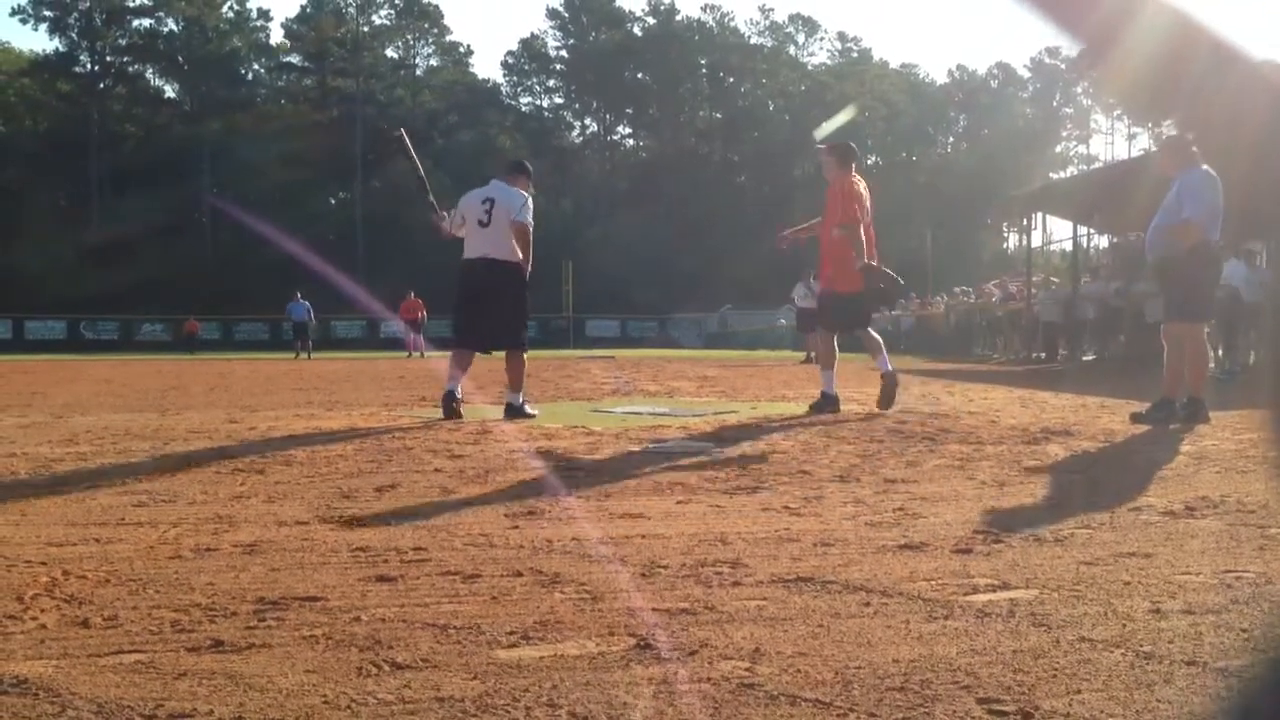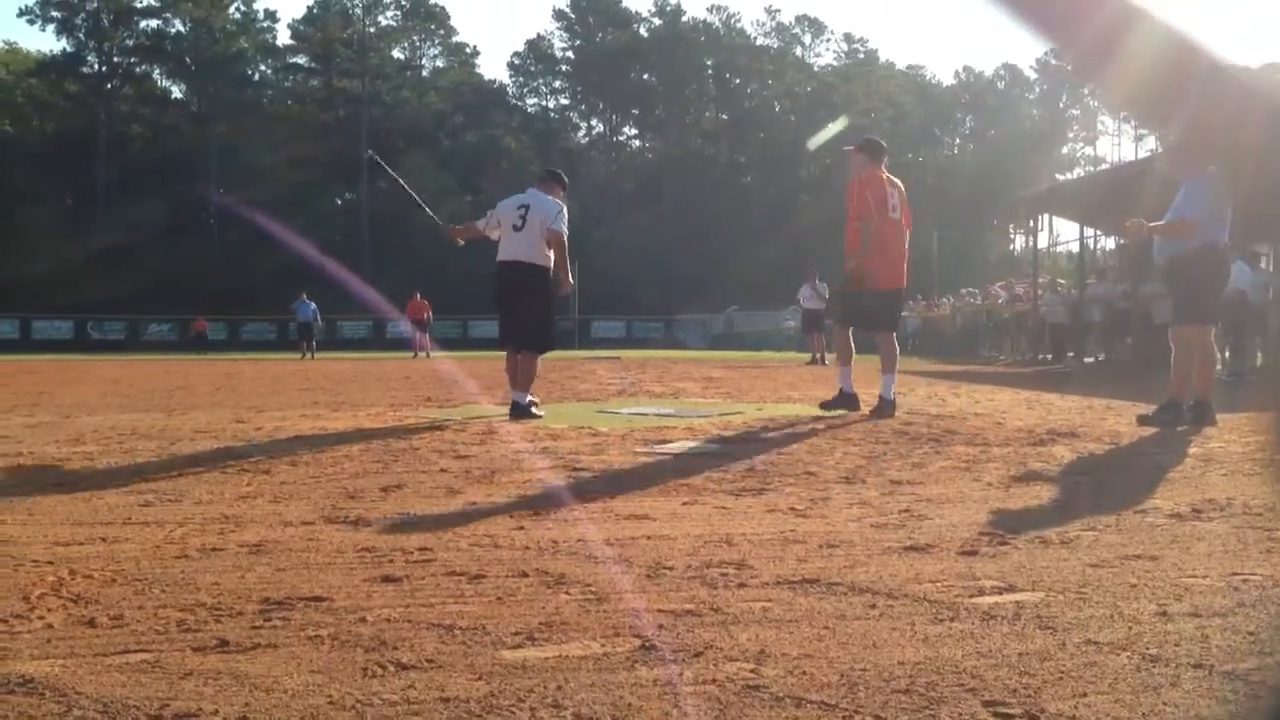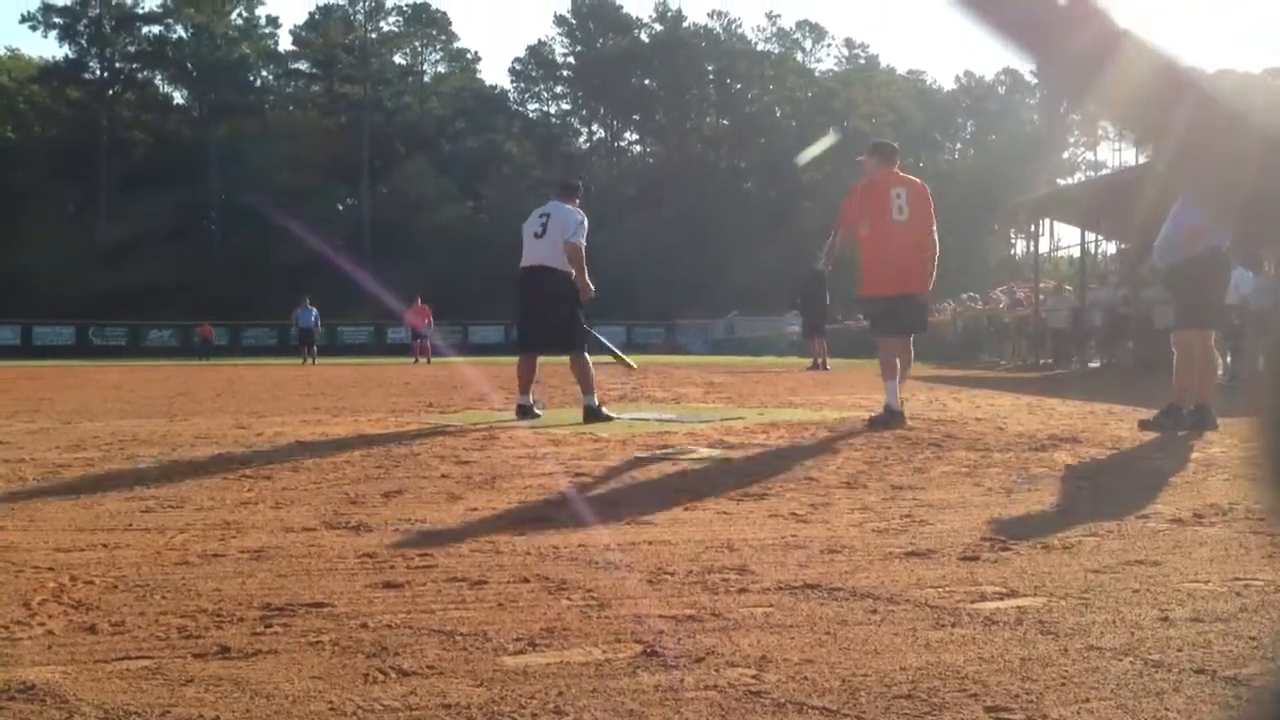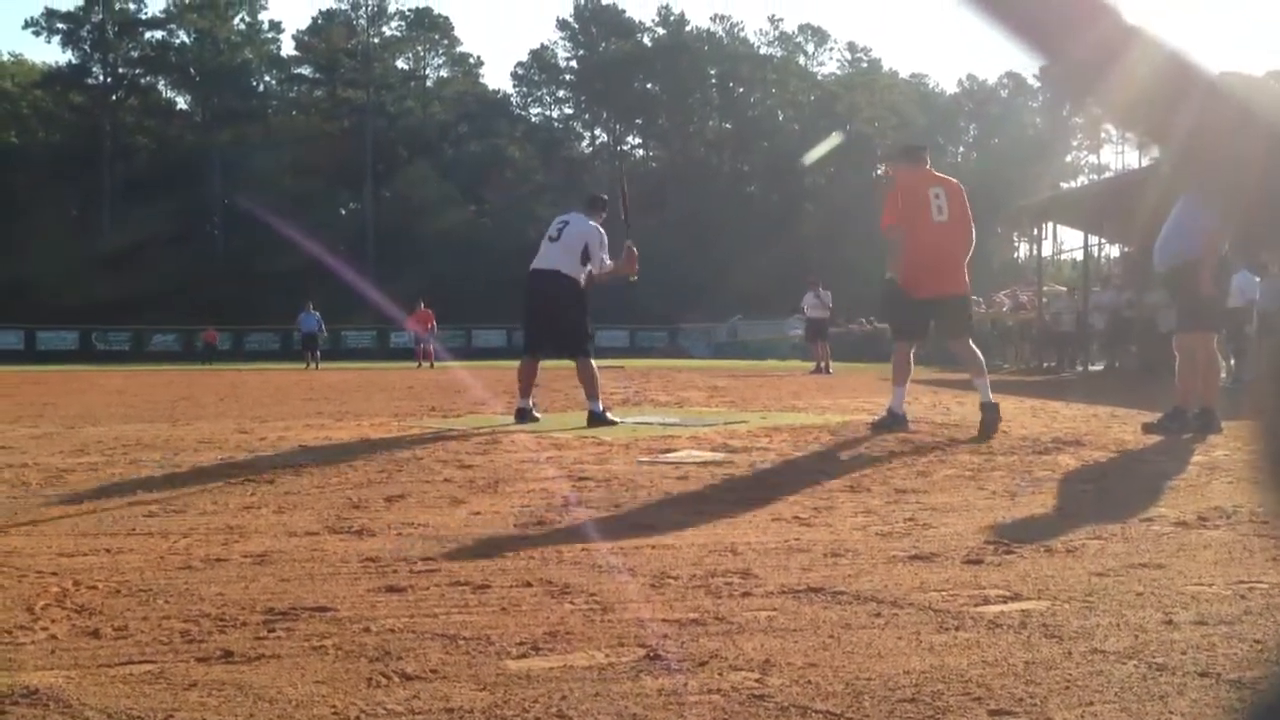
dt=0.5s
person 1, frame 1
left shoulder: (842, 186)
right shoulder: (857, 184)
left elbow: (851, 228)
left wrist: (861, 260)
right wrist: (795, 233)
left hip: (842, 275)
right hip: (858, 275)
left knee: (826, 333)
right knee: (862, 328)
left ankle: (829, 396)
right ankle: (887, 373)
person 1, frame 2
left shoulder: (863, 182)
right shoulder: (896, 186)
left elbow: (865, 224)
left wrist: (853, 262)
left hip: (864, 274)
right hip: (893, 274)
left knee: (842, 327)
right knee: (886, 334)
left ankle: (846, 392)
right ankle: (887, 399)
person 1, frame 3
left shoulder: (865, 187)
right shoulder: (918, 187)
left elbow: (845, 230)
right elbow: (930, 234)
left wrist: (826, 262)
right wrist: (929, 273)
left hip: (880, 279)
right hip: (913, 278)
left knee: (886, 341)
right knee: (904, 341)
left ankle: (893, 408)
right ankle: (894, 400)
person 1, frame 4
left shoulder: (901, 186)
right shoulder: (952, 185)
left elbow: (898, 233)
right elbow: (968, 231)
left wrist: (892, 274)
left hip: (916, 282)
right hip: (953, 279)
left knee: (903, 344)
right knee: (961, 343)
left ankle: (896, 412)
right ankle: (988, 404)
person 2, frame 1
left shoulder: (1197, 177)
right shoulder: (1186, 180)
left elbow: (1192, 226)
left wrist: (1150, 242)
right wrist: (1148, 241)
left hip: (1191, 263)
right hip: (1179, 265)
left knee: (1189, 332)
right knee: (1173, 334)
left ankle: (1194, 404)
right ankle: (1169, 402)
person 2, frame 2
left shoulder: (1206, 180)
right shoulder: (1195, 183)
left elbow: (1188, 226)
left wrist: (1148, 229)
right wrist: (1150, 230)
left hip: (1201, 265)
right hip: (1188, 267)
left knee: (1196, 334)
right knee: (1181, 337)
left ankle: (1201, 406)
right ankle: (1183, 404)
person 2, frame 3
right shoulder: (1192, 192)
left elbow: (1198, 232)
left wrist: (1158, 257)
right wrist: (1161, 256)
left hip: (1201, 268)
right hip: (1190, 269)
left knee: (1194, 340)
right knee: (1185, 342)
left ankle: (1196, 411)
right ankle: (1191, 410)
person 2, frame 4
right shoulder: (1191, 197)
left elbow: (1215, 233)
left wrist: (1206, 273)
left hip: (1199, 274)
right hip: (1189, 275)
left knee: (1190, 344)
right knee: (1199, 345)
left ankle: (1185, 414)
right ankle: (1204, 414)
person 3, frame 1
left shoulder: (469, 197)
right shoulder: (519, 198)
left elbow: (449, 230)
right elbow: (521, 229)
left wrist: (442, 220)
right wrist: (526, 262)
left hip: (472, 272)
right hip: (506, 272)
left knee: (465, 340)
right knee: (515, 343)
left ankle: (452, 391)
right ankle: (515, 402)
person 3, frame 2
left shoulder: (507, 204)
right shoulder: (555, 206)
left elbow: (481, 229)
right elbow: (556, 238)
left wrist: (457, 232)
right wrist: (565, 273)
left hip: (505, 273)
right hip: (535, 276)
left knee: (513, 341)
right knee: (533, 344)
left ankle: (518, 397)
right ankle: (521, 401)
person 3, frame 3
left shoulder: (533, 217)
right shoulder: (575, 216)
right elbow: (573, 247)
right wrist: (584, 282)
left hip: (528, 277)
right hip: (558, 280)
left knee: (528, 346)
right knee: (576, 346)
left ankle: (524, 403)
right ankle: (591, 405)
person 3, frame 4
left shoulder: (560, 221)
right shoulder: (595, 231)
right elbow: (601, 272)
left wrist: (619, 269)
right wrist: (623, 266)
left hip: (537, 281)
right hip: (565, 287)
left knee: (531, 349)
right knee: (582, 351)
left ankle: (524, 407)
right ankle: (596, 411)
